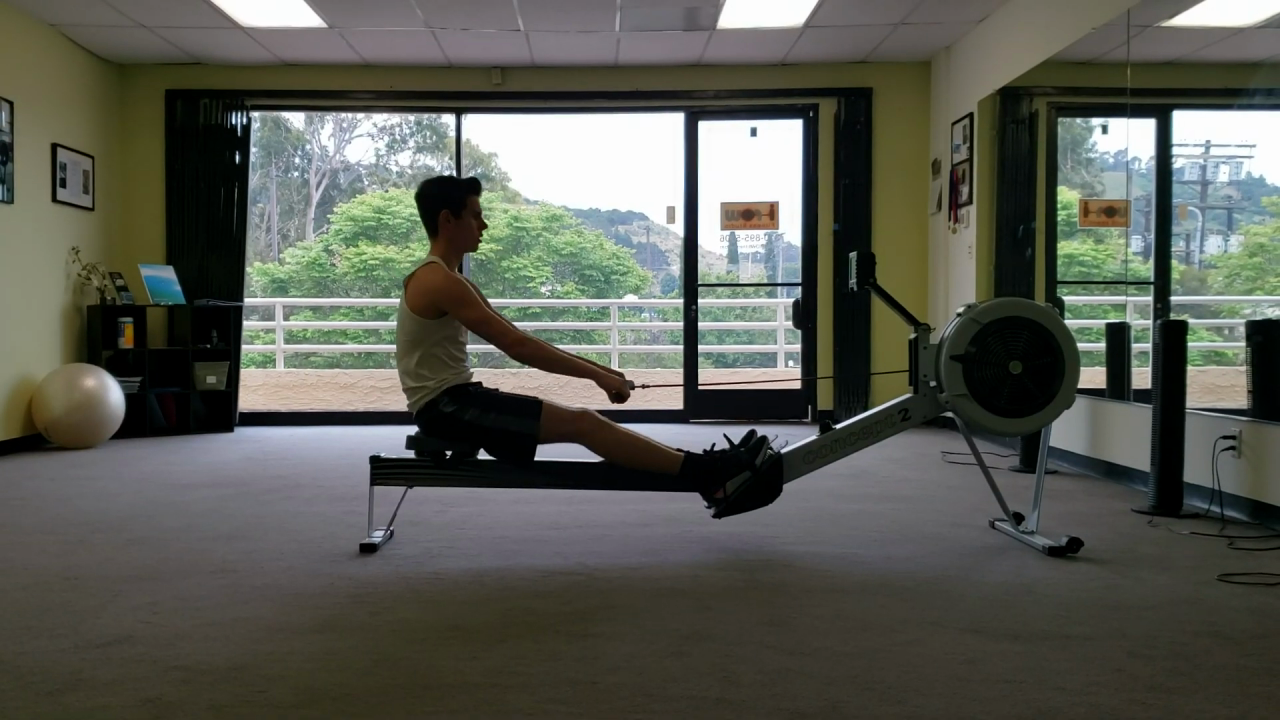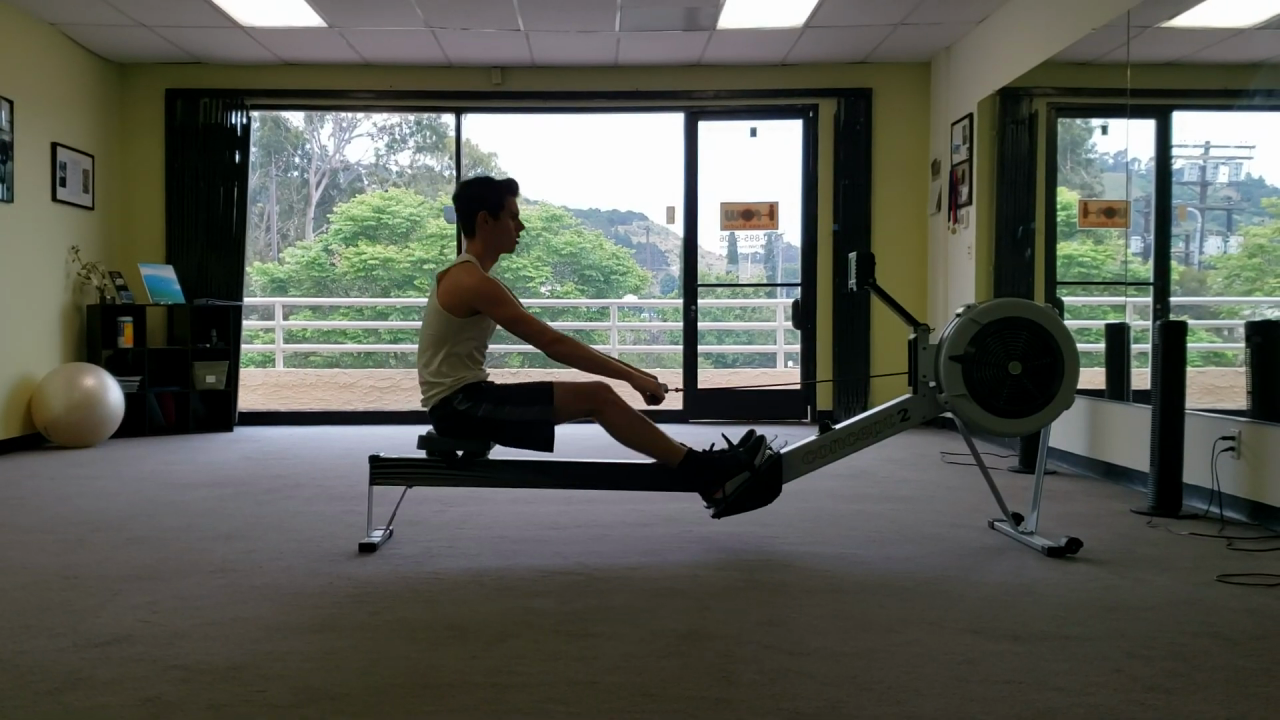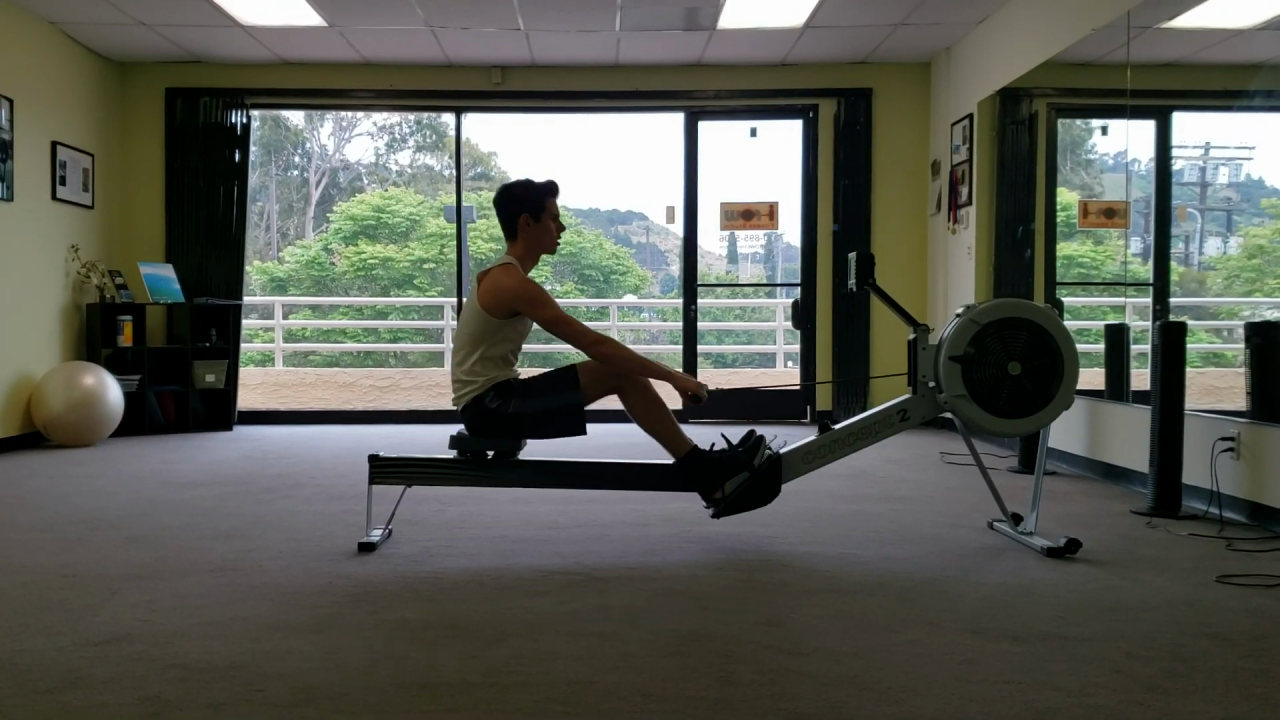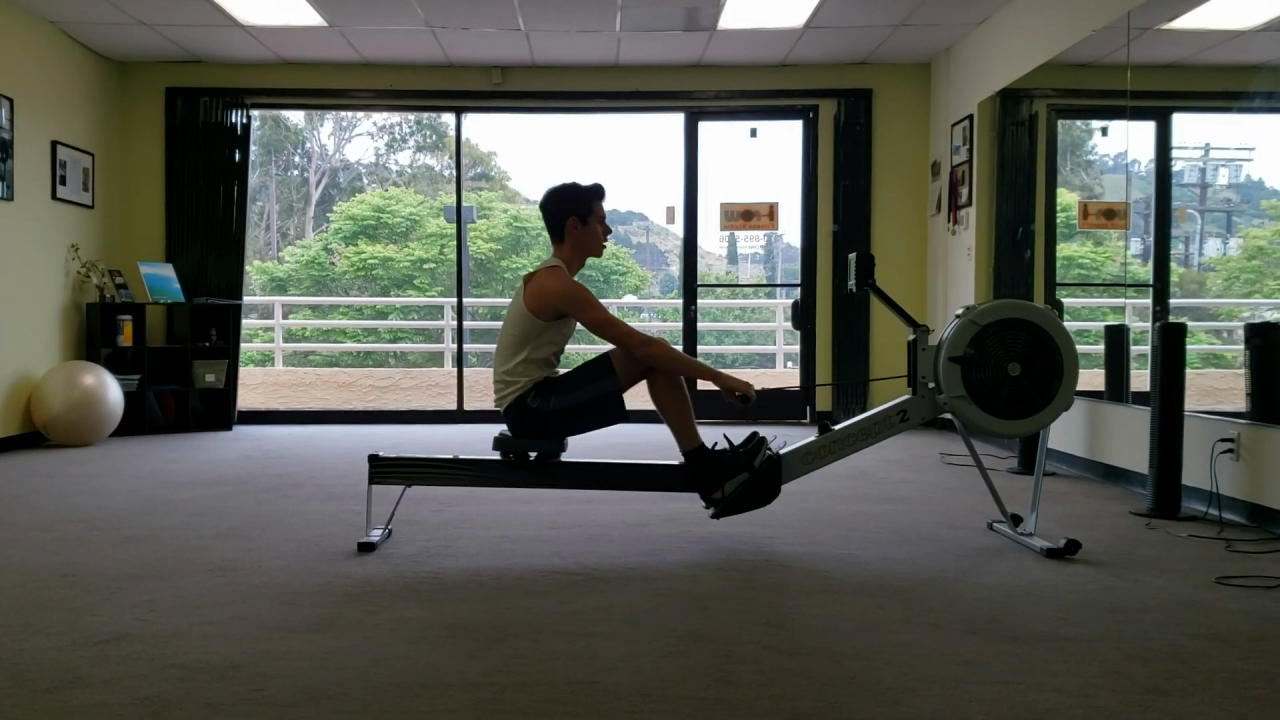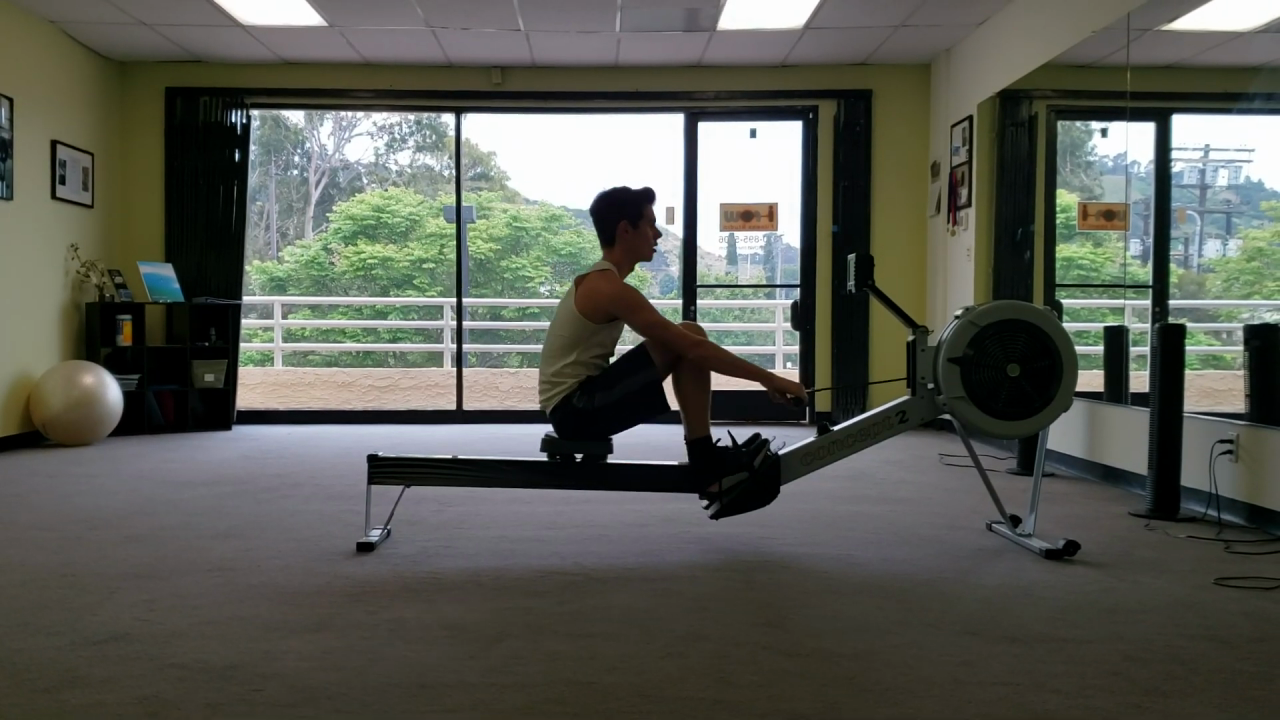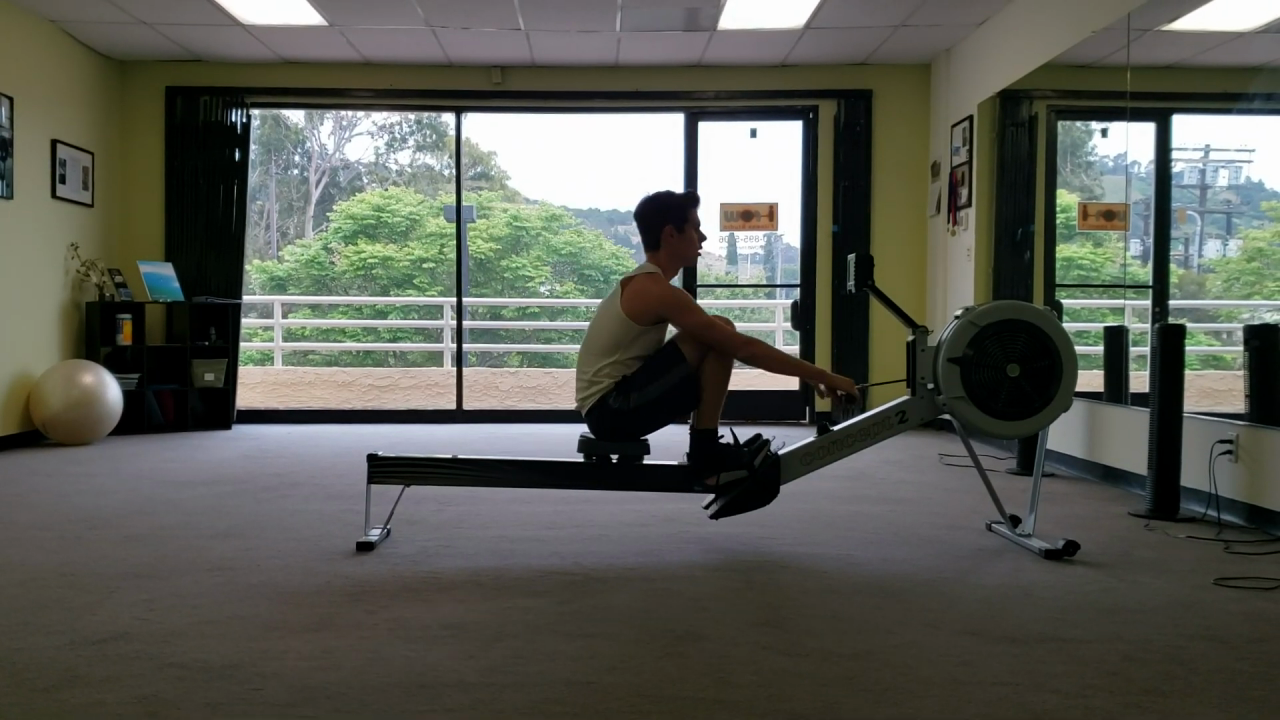
dt=0.2s
person 1, frame 1
left shoulder: (448, 280)
right shoulder: (437, 281)
left elbow: (518, 340)
right elbow: (518, 347)
left wrist: (592, 367)
right wrist: (596, 375)
left hip: (458, 400)
right hip: (445, 408)
left knee: (585, 420)
right knee: (581, 423)
left ankle: (704, 469)
right ankle: (704, 472)
person 1, frame 2
left shoulder: (472, 278)
right shoulder: (471, 281)
left elbow: (548, 341)
right elbow: (553, 344)
left wrist: (625, 370)
right wrist: (630, 376)
left hip: (469, 398)
right hip: (458, 407)
left knee: (601, 392)
right knee: (598, 398)
left ankle: (700, 466)
right ankle: (704, 472)
person 1, frame 3
left shoulder: (507, 277)
right shoulder: (510, 283)
left elbow: (590, 344)
right elbow: (593, 344)
left wrist: (660, 373)
right wrist: (672, 377)
left hip: (495, 400)
right hip: (488, 406)
left knee: (629, 371)
right knee: (623, 375)
left ankle: (703, 466)
right ankle: (704, 469)
person 1, frame 4
left shoulder: (551, 278)
right shoulder: (558, 285)
left elbow: (637, 346)
right elbow: (640, 345)
left wrist: (705, 374)
right wrist: (719, 378)
left hip: (534, 402)
right hip: (529, 409)
left knee: (656, 356)
right knee: (652, 354)
left ankle: (709, 467)
right ankle: (707, 468)
person 1, frame 5
left shoulder: (600, 281)
right shoulder: (610, 289)
left elbow: (691, 345)
right elbow: (694, 348)
left wrist: (760, 377)
right wrist: (769, 379)
left hip: (577, 404)
right hip: (576, 409)
left knee: (688, 337)
right knee: (691, 343)
left ankle: (708, 458)
right ankle: (706, 458)
person 1, frame 6
left shoulder: (643, 283)
right shoulder: (656, 291)
right elbow: (745, 348)
right wrist: (823, 376)
left hip: (612, 405)
right hip: (612, 411)
left knee: (720, 335)
right knee: (723, 333)
left ankle: (707, 454)
right ankle: (706, 451)
